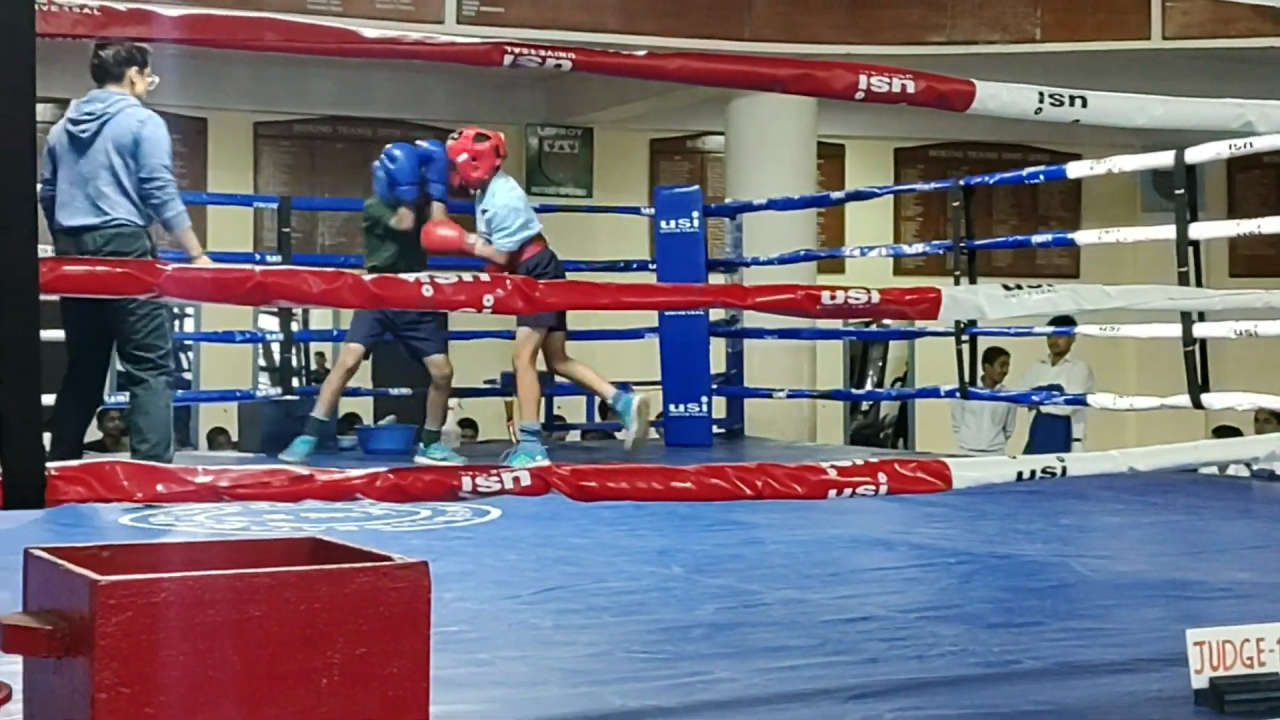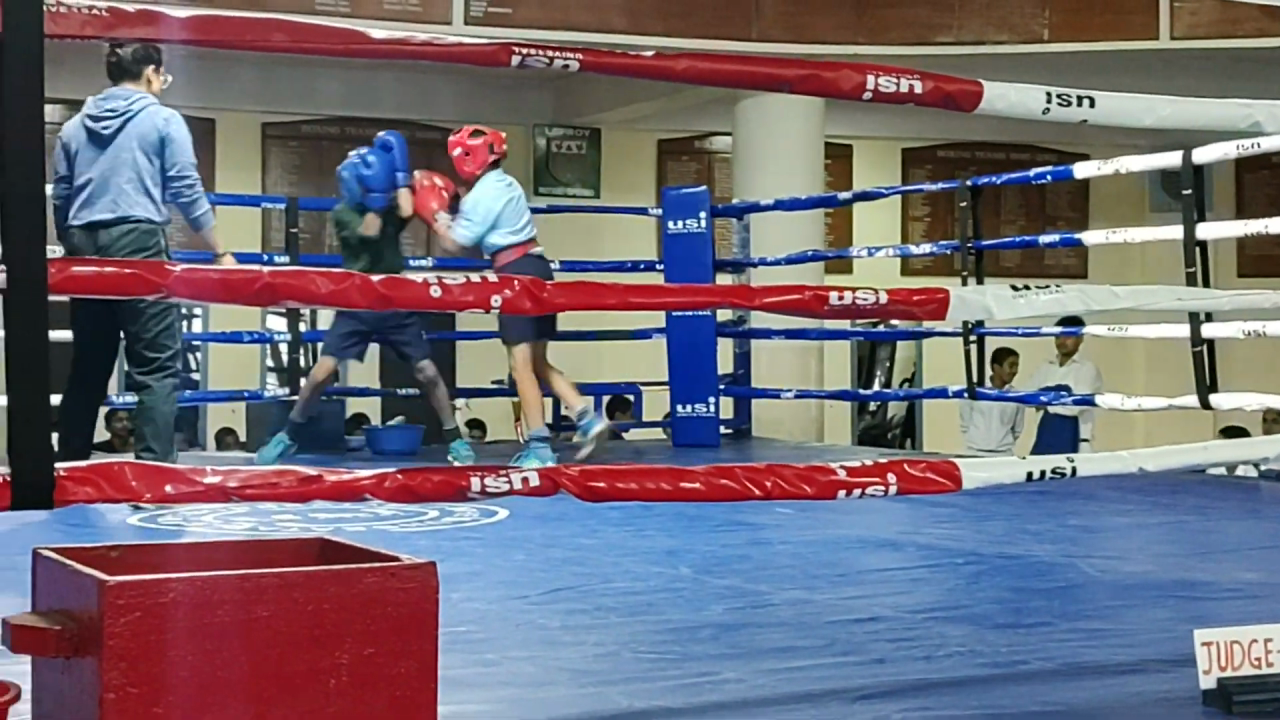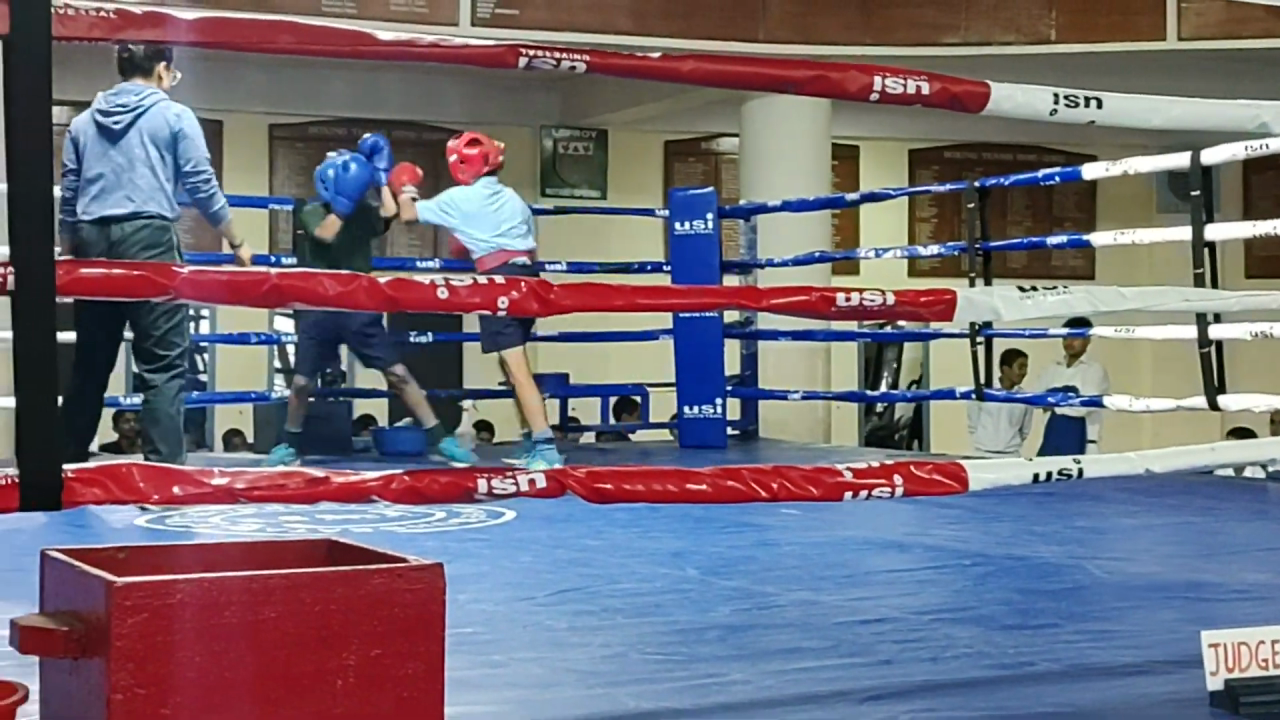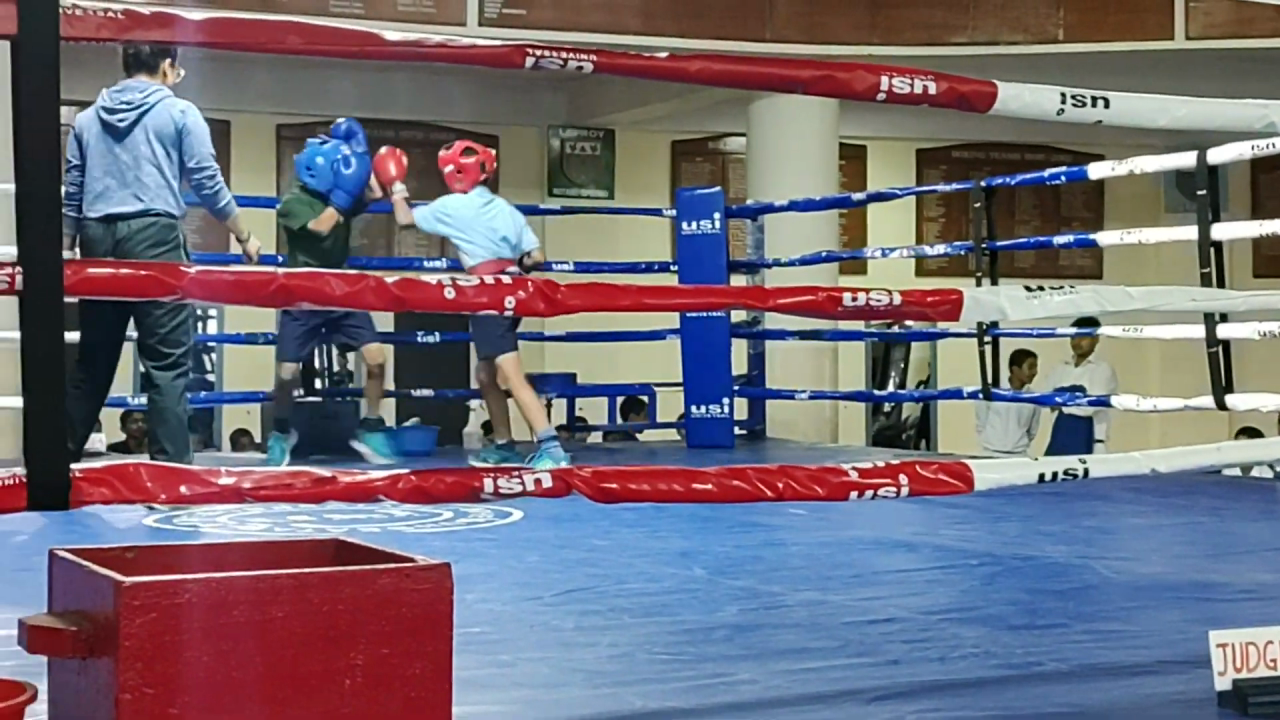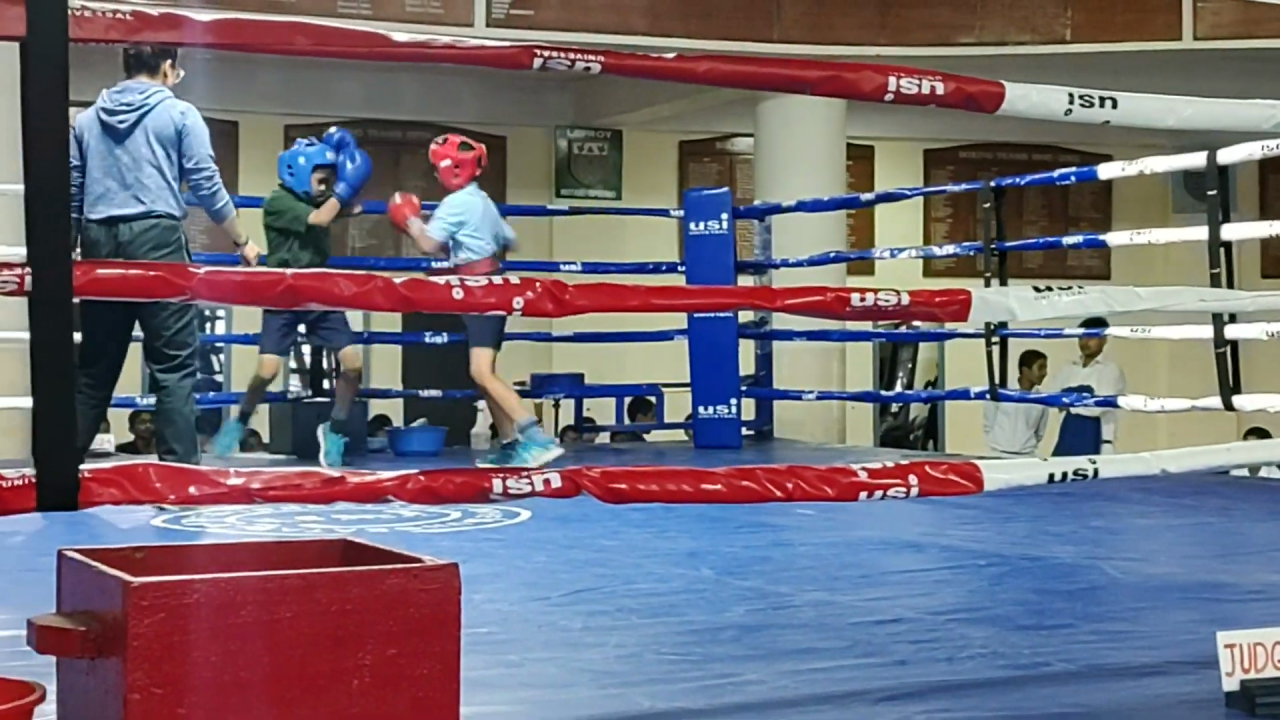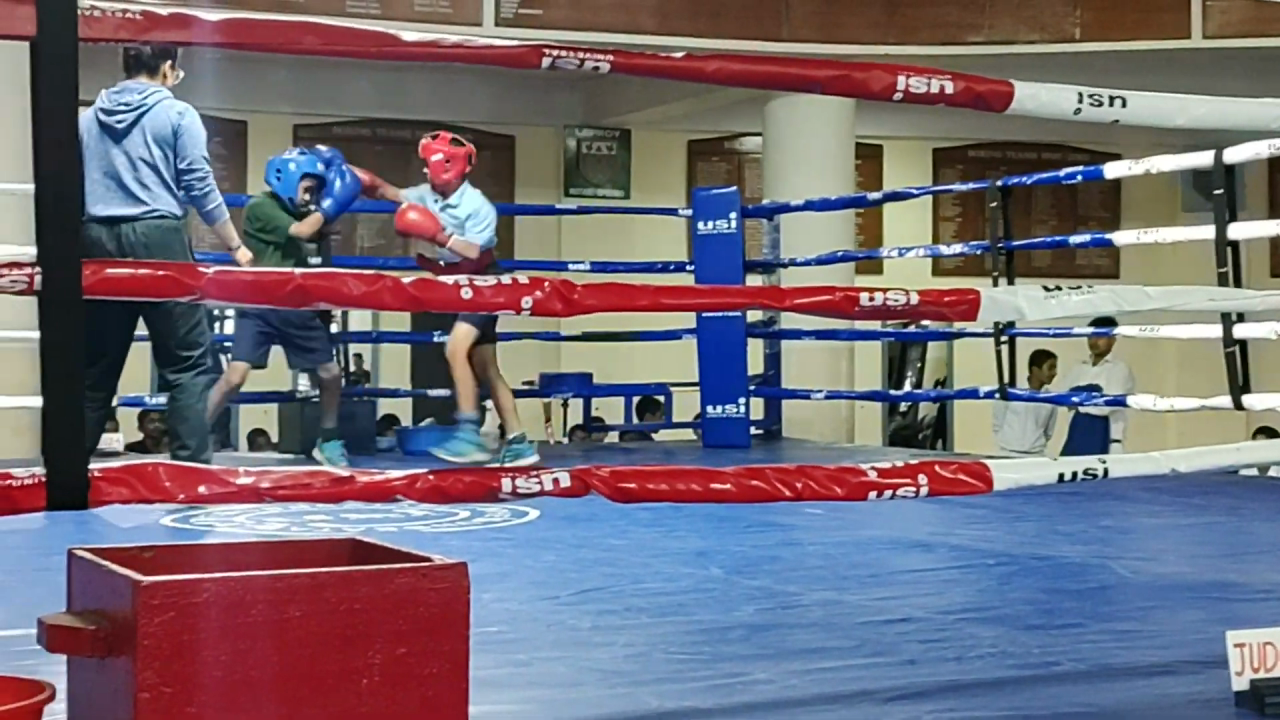
dt=0.1s
person 1, frame 1
left shoulder: (61, 129)
right shoulder: (143, 122)
left elbow: (47, 198)
right elbow: (162, 195)
right wrist: (196, 253)
left hip: (73, 250)
right hip: (122, 246)
left knee: (84, 366)
right knee: (151, 366)
left ankle: (63, 464)
person 1, frame 2
left shoulder: (75, 126)
right shoulder: (164, 121)
left elbow: (59, 198)
right elbow: (188, 193)
left wrist: (74, 248)
right wrist: (221, 253)
left hip: (85, 247)
right hip: (137, 245)
left knee: (89, 364)
right knee: (157, 368)
left ankle: (70, 463)
person 1, frame 3
left shoulder: (83, 122)
right shoulder: (174, 116)
left elbow: (68, 196)
right elbow: (202, 187)
left wrist: (66, 251)
right wrist: (237, 243)
left hip: (92, 243)
right hip: (148, 240)
left knee: (90, 362)
right knee: (162, 365)
left ankle: (67, 461)
person 1, frame 4
left shoulder: (87, 118)
right shoulder: (179, 113)
left elbow: (72, 192)
right elbow: (208, 183)
left wrist: (67, 248)
right wrist: (245, 237)
left hip: (98, 242)
right hip: (154, 238)
left knee: (93, 359)
right knee: (167, 364)
person 1, frame 5
left shoulder: (88, 119)
right shoulder: (180, 115)
left elbow: (73, 193)
right elbow: (206, 186)
left wrist: (72, 248)
right wrist: (244, 241)
left hip: (100, 243)
right hip: (156, 240)
left knee: (95, 364)
right knee: (174, 364)
person 1, frame 6
left shoulder: (89, 118)
right shoulder: (178, 115)
right elbow: (200, 188)
left wrist: (78, 251)
right wrist: (236, 246)
left hip: (101, 243)
right hip: (158, 240)
left knee: (98, 364)
right knee: (186, 363)
right ankle: (191, 467)
person 2, frame 1
left shoulder: (499, 198)
right shoulder: (489, 187)
left elbow: (501, 256)
left wrist: (465, 242)
left hip: (535, 271)
right hip: (539, 271)
left knee: (523, 358)
right knee: (560, 360)
left ankle: (530, 446)
right ankle: (623, 401)
person 2, frame 2
left shoulder: (483, 196)
right shoulder: (505, 184)
left elbow: (453, 245)
left wrist: (436, 215)
left hip: (518, 274)
right hip: (535, 271)
left knee: (522, 367)
right knee: (536, 363)
left ankle: (539, 448)
right ankle: (587, 418)
person 2, frame 3
left shoulder: (459, 197)
right shoulder: (513, 199)
left elbow: (409, 215)
left wrist: (405, 190)
right hip: (525, 281)
left knee: (517, 371)
right knee: (515, 369)
left ankle: (547, 451)
right ankle: (536, 443)
person 2, frame 4
left shoulder: (453, 206)
right shoulder: (507, 210)
left elbow: (405, 219)
right elbow: (537, 257)
left wrist: (395, 186)
left knee: (511, 376)
right knee: (485, 375)
left ankle: (551, 450)
right ankle: (503, 447)
person 2, frame 5
left shoulder: (458, 204)
right shoulder: (480, 202)
left elbow: (428, 245)
right elbow: (504, 236)
left wrist: (410, 220)
left knee: (483, 374)
right knee: (484, 371)
left ankle: (536, 437)
right ankle: (511, 447)
person 2, frame 6
left shoulder: (478, 205)
right shoulder: (429, 195)
left elbow: (474, 252)
right elbow: (397, 194)
left wrist: (439, 234)
right wrist: (372, 184)
left knee: (456, 348)
right knee: (486, 370)
left ankle: (468, 434)
right ankle: (518, 444)
person 3, frame 1
left shoulder: (421, 205)
right shoulder: (374, 209)
left elbow: (432, 215)
right elbow: (403, 224)
left wrist: (437, 187)
right wrist: (407, 188)
left knee: (441, 370)
right knee: (348, 361)
left ankle: (431, 443)
right ankle: (308, 437)
person 3, frame 2
left shoulder: (392, 204)
right shoulder: (344, 213)
left elbow: (406, 213)
right elbow: (369, 232)
left wrist: (399, 174)
right wrist: (379, 196)
left hip: (396, 305)
left knee: (428, 372)
right knee: (322, 372)
left ankle: (454, 442)
right ankle: (290, 435)
person 3, frame 3
left shoulder: (363, 210)
right shoulder: (312, 213)
left elbow: (390, 213)
right elbow: (324, 235)
left wrist: (380, 169)
right wrist: (346, 205)
left hip: (360, 309)
right hip: (321, 312)
left knee: (399, 375)
right knee: (302, 384)
left ankle: (441, 440)
right ankle: (292, 443)
person 3, frame 4
left shoulder: (338, 197)
right shoulder: (293, 202)
left elbow: (375, 195)
right elbow: (321, 228)
left wrist: (359, 154)
right wrist: (345, 192)
left knee: (375, 358)
right knee: (288, 373)
left ankle: (371, 432)
right ankle: (282, 433)
person 3, frame 5
left shoulder: (316, 200)
right shoulder: (276, 202)
left elbow: (351, 207)
right elbow: (320, 219)
left wrist: (346, 157)
right wrist: (346, 185)
left knee: (352, 363)
right knee: (267, 370)
left ankle: (334, 431)
right ankle: (238, 423)
person 3, frame 6
left shoulder: (299, 210)
right shoulder: (259, 208)
left elbow: (325, 227)
right elbow: (302, 232)
left wrist: (334, 175)
right wrist: (331, 204)
left hip: (298, 305)
right hip: (260, 306)
left knee: (331, 376)
right knee: (235, 376)
left ankle: (329, 441)
